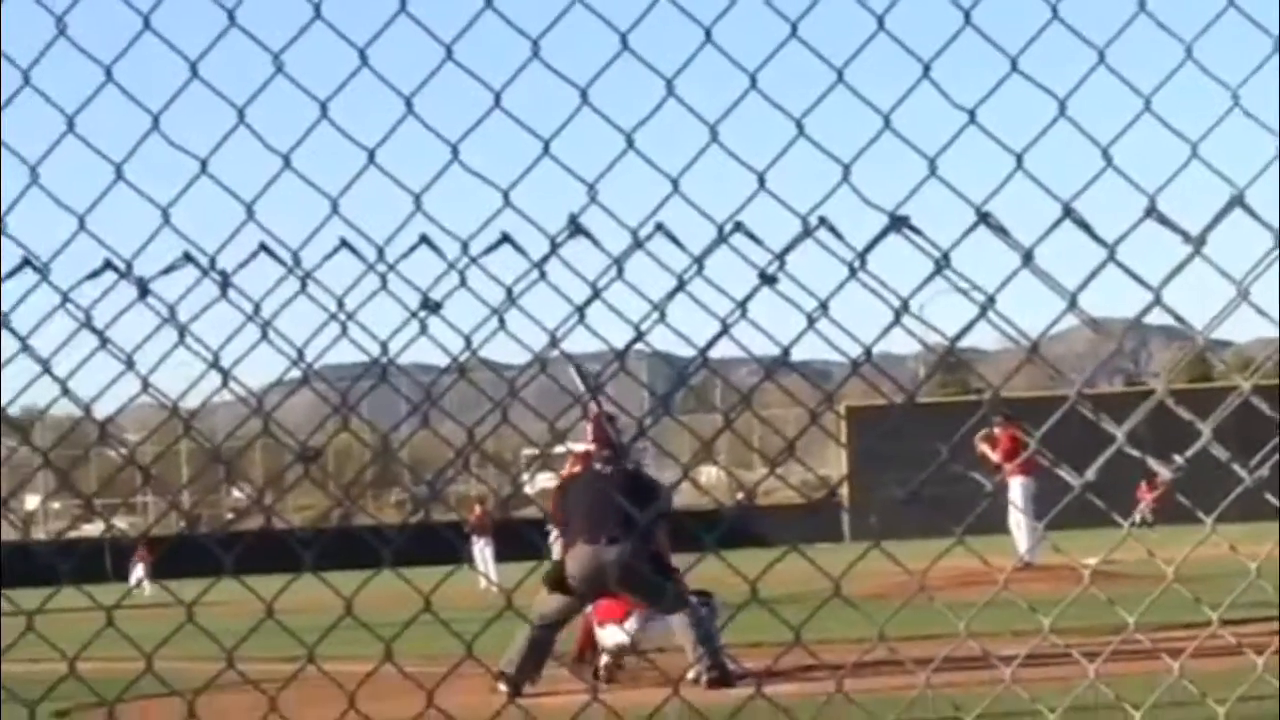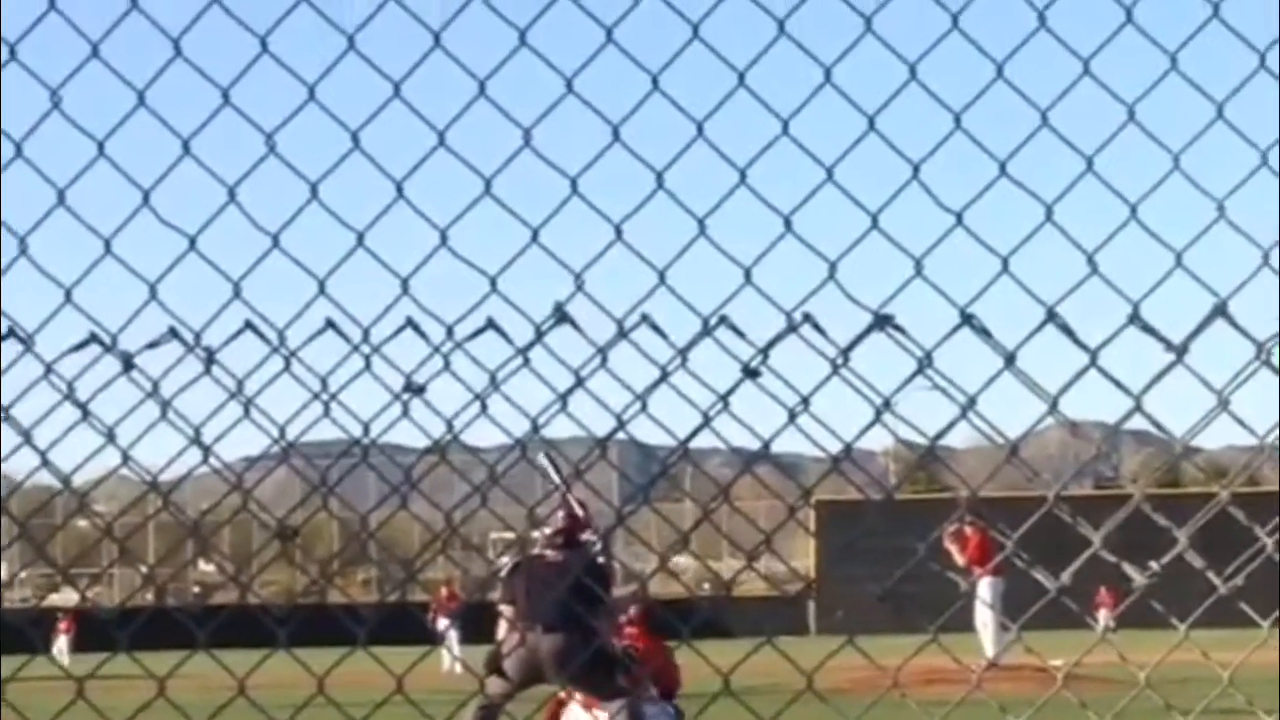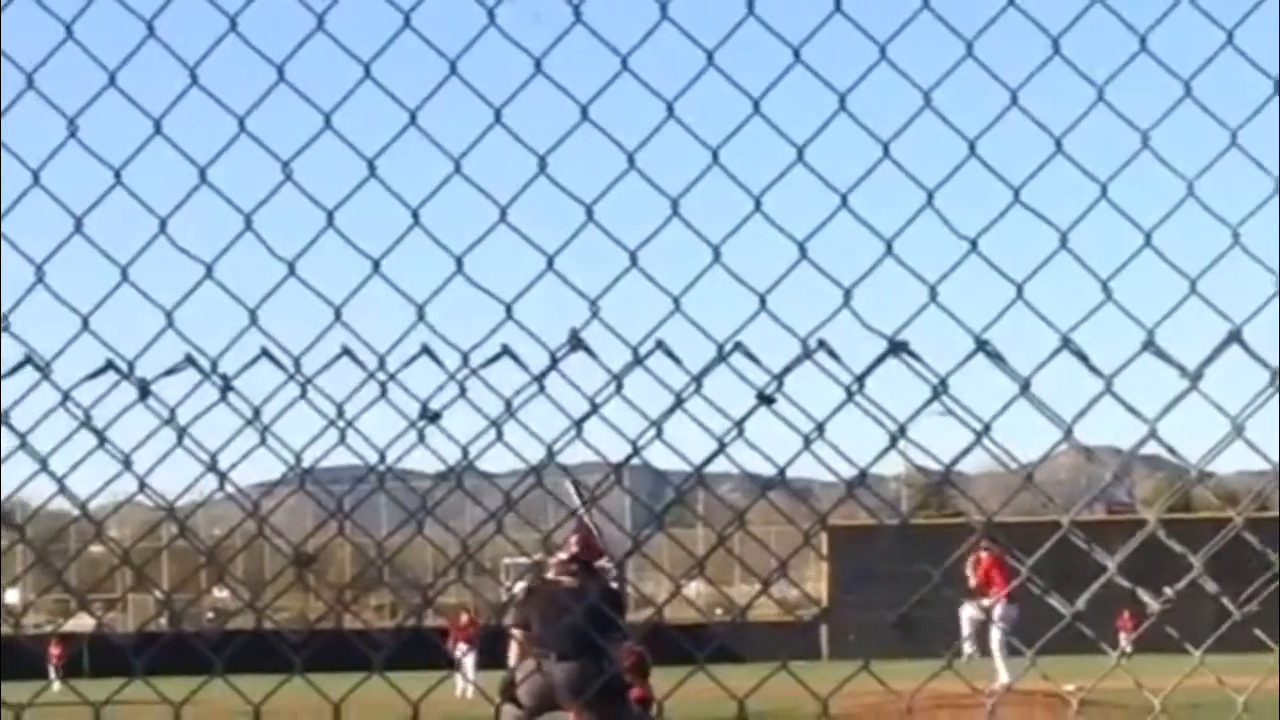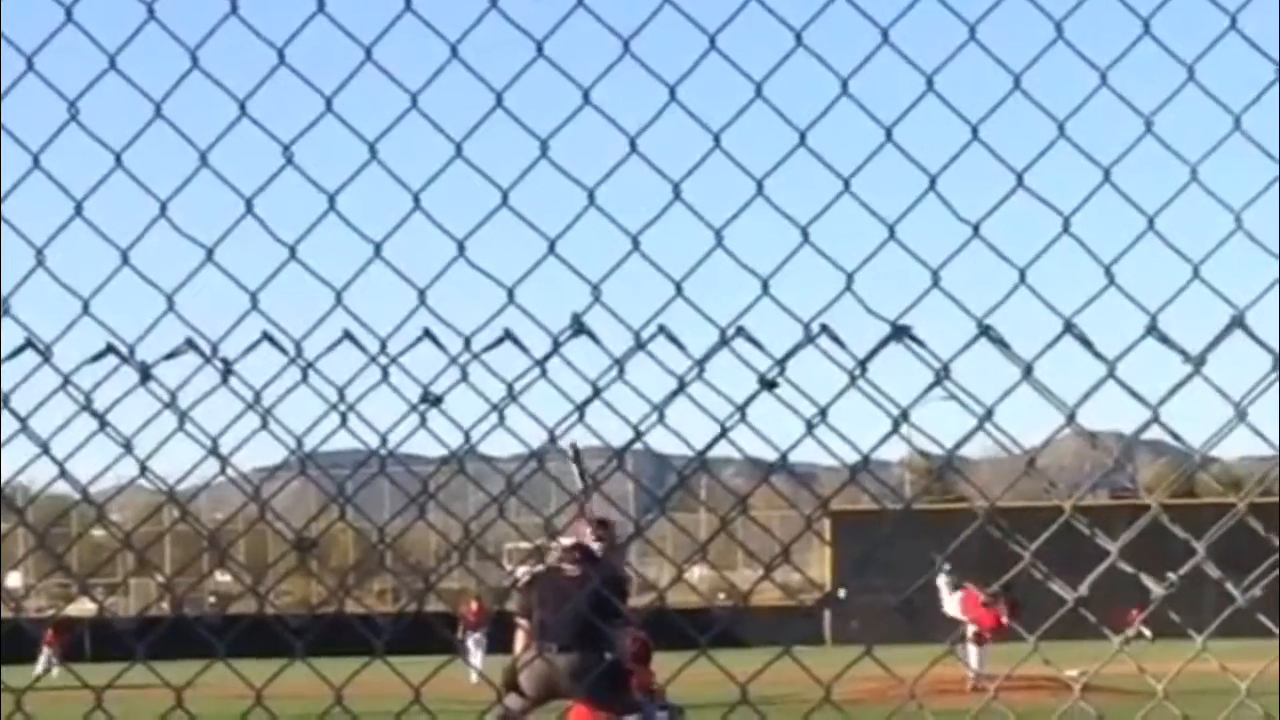
dt=1s
person 1, frame 1
left shoulder: (570, 484)
right shoulder: (642, 482)
left elbow: (561, 532)
right elbow: (658, 533)
left wrist: (560, 569)
right wrist: (667, 570)
left hip: (581, 558)
right hip: (629, 556)
left knee: (543, 619)
right knee: (679, 608)
left ankle: (510, 678)
right ankle: (712, 671)
person 1, frame 2
left shoulder: (520, 566)
right shoulder: (591, 565)
left elbow: (506, 618)
right elbow: (601, 618)
left wrist: (500, 654)
left hip: (522, 646)
right hip: (568, 645)
person 1, frame 3
left shoulder: (533, 592)
right shoulder: (606, 594)
left elbow: (518, 643)
right elbow: (615, 650)
left hip: (535, 674)
right hip: (582, 674)
person 1, frame 4
left shoulder: (535, 580)
right shoulder: (606, 579)
left elbow: (523, 632)
left wrist: (517, 673)
left hip: (539, 665)
right hip: (583, 665)
